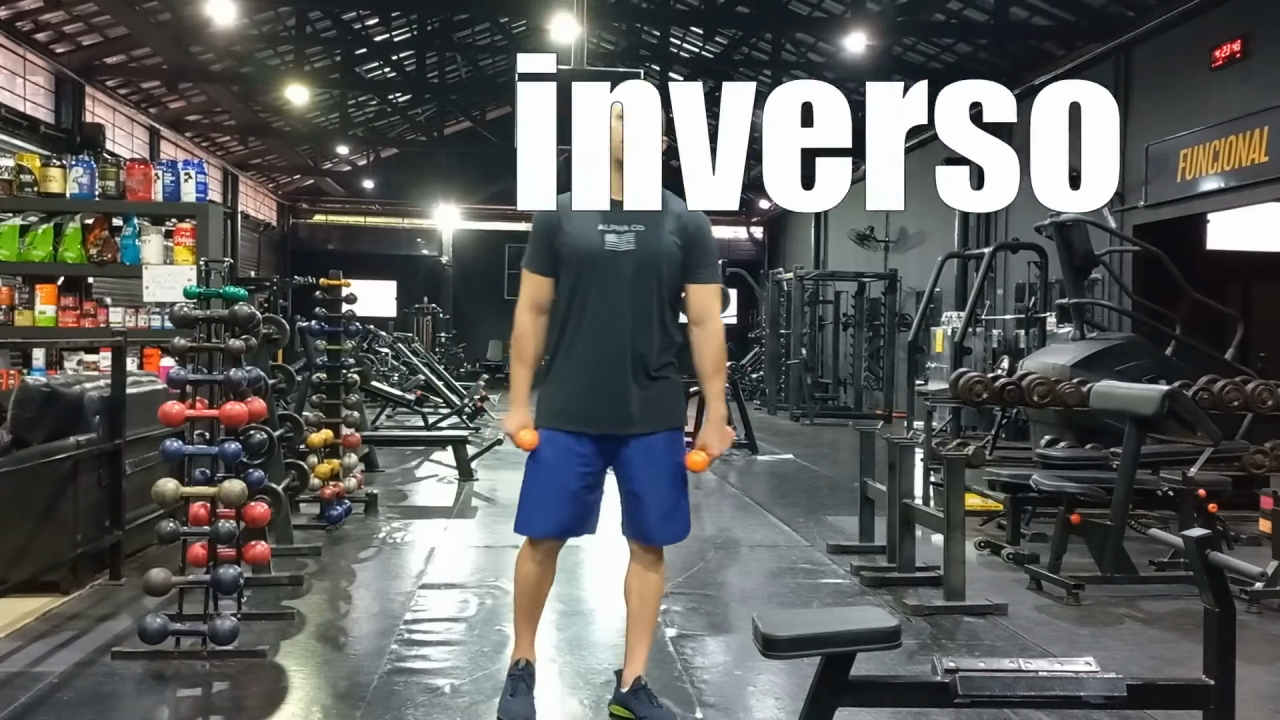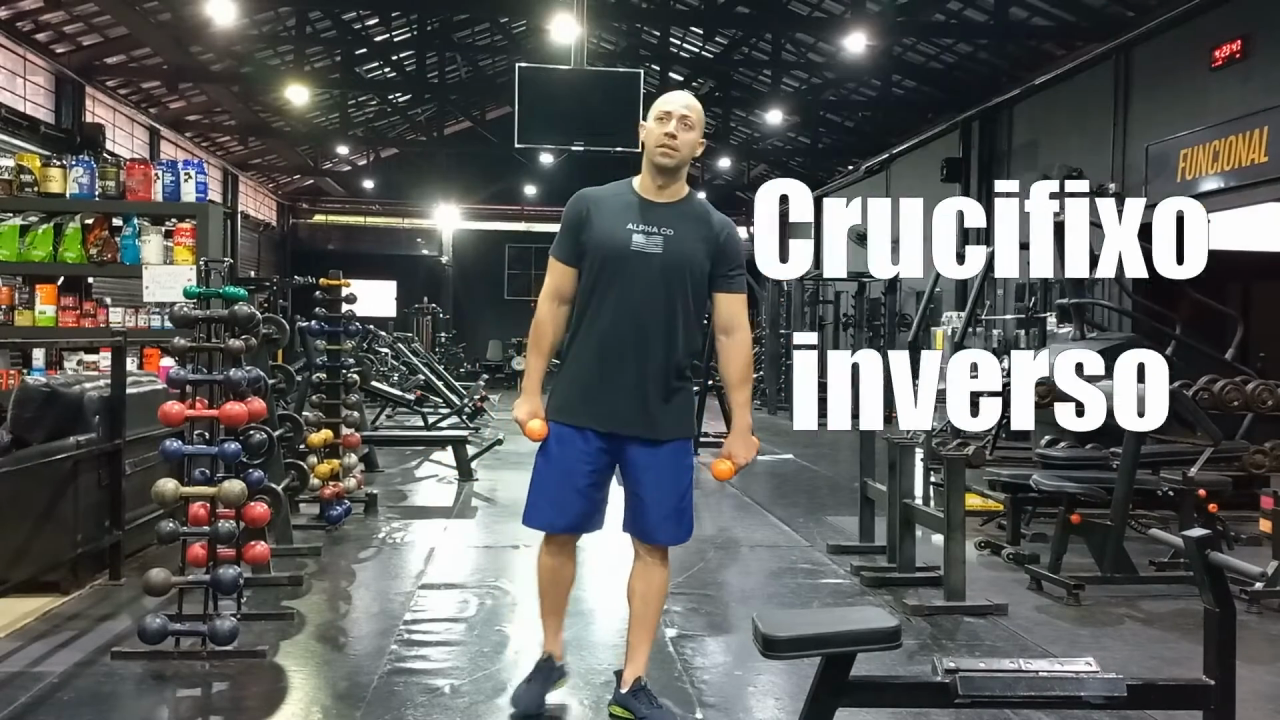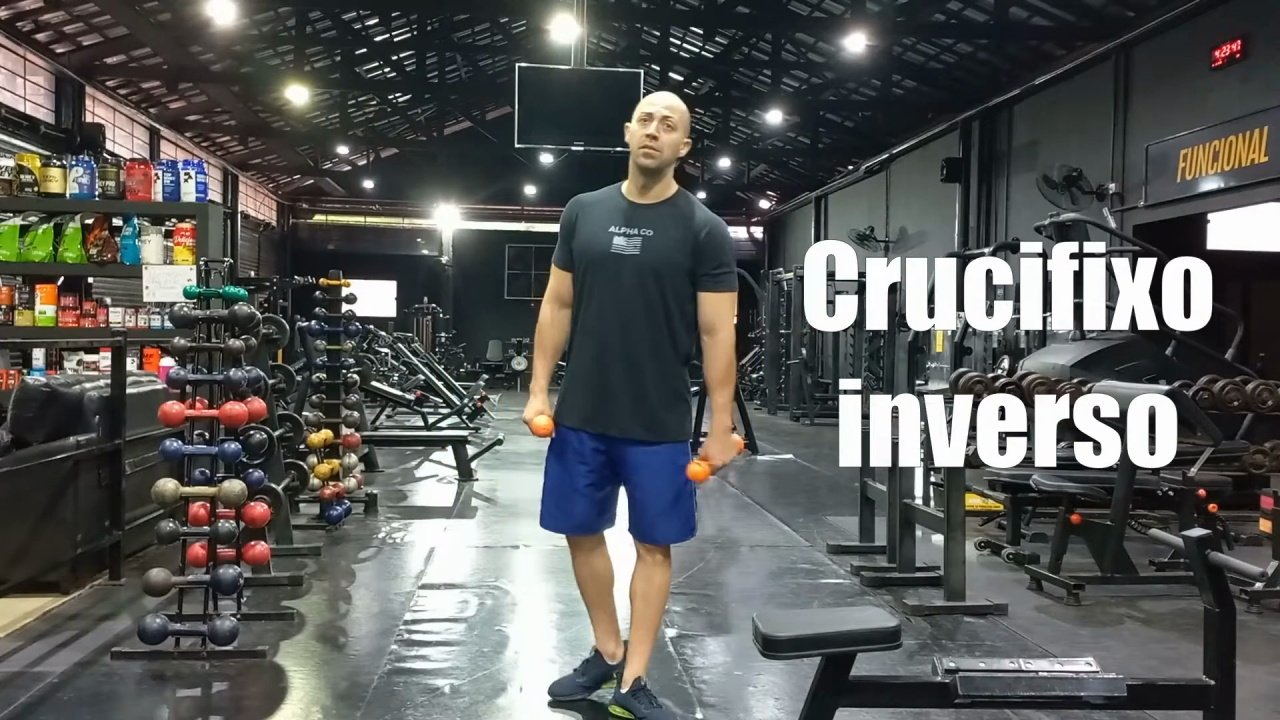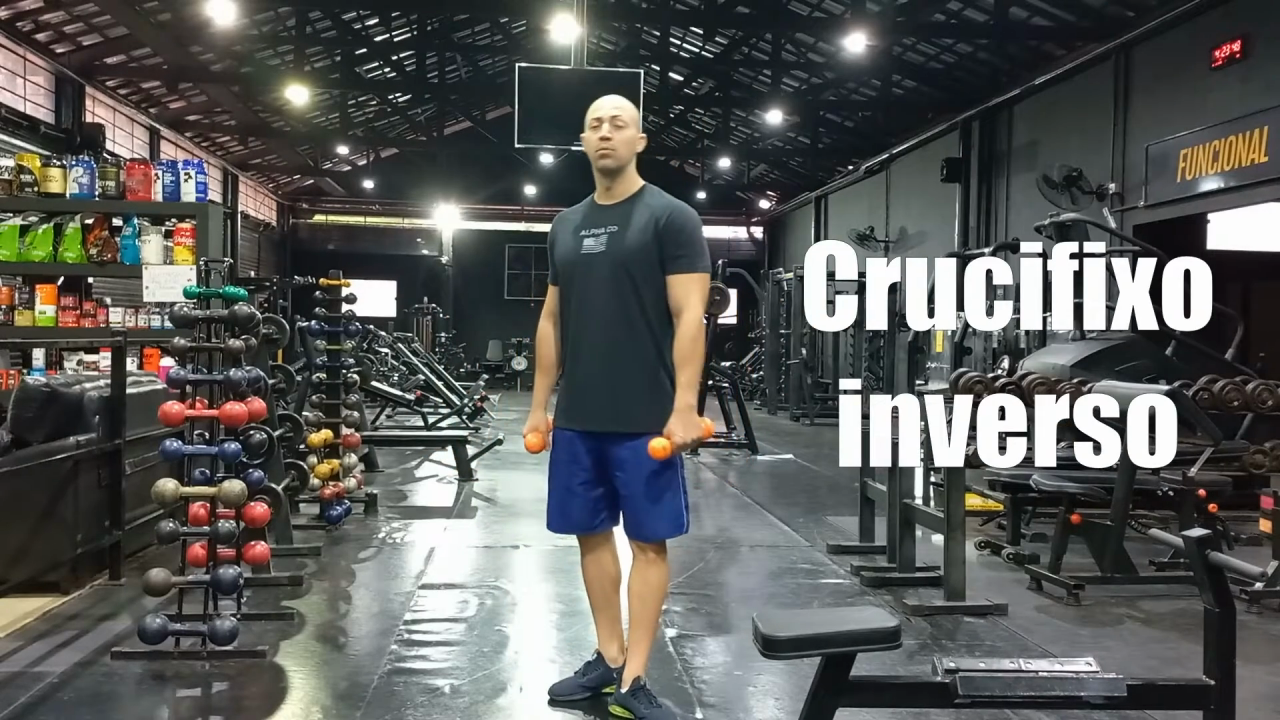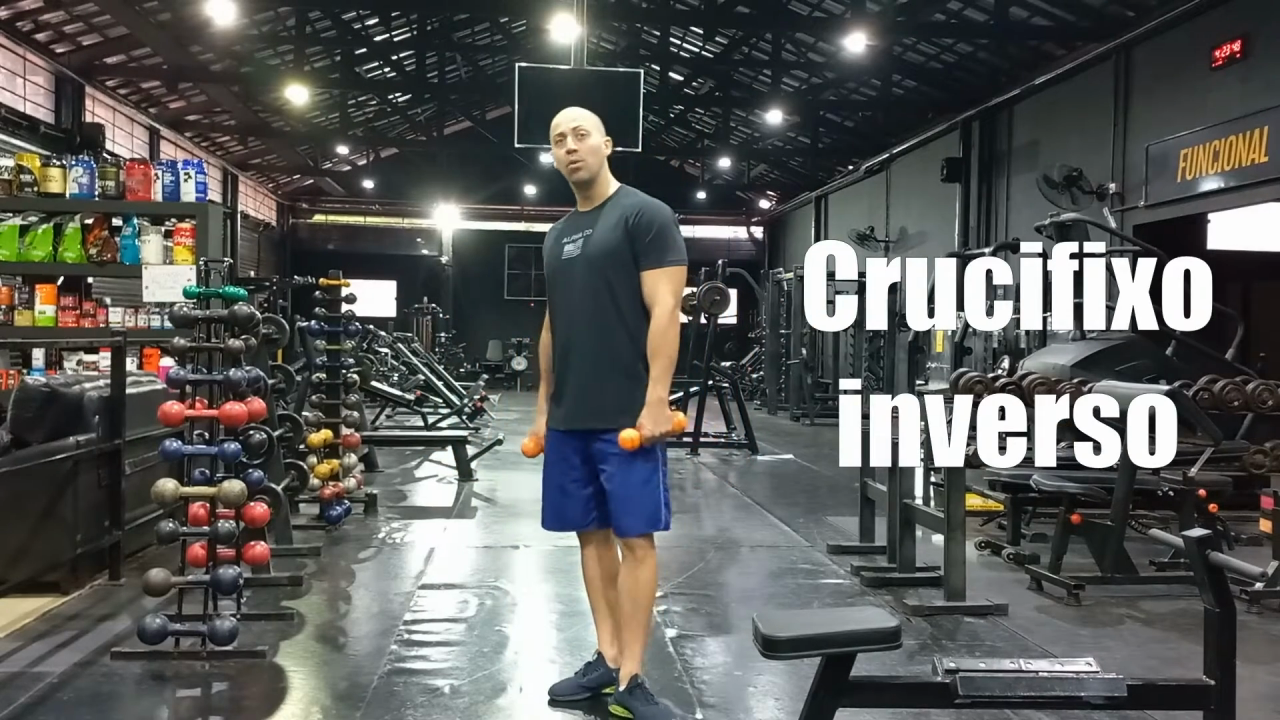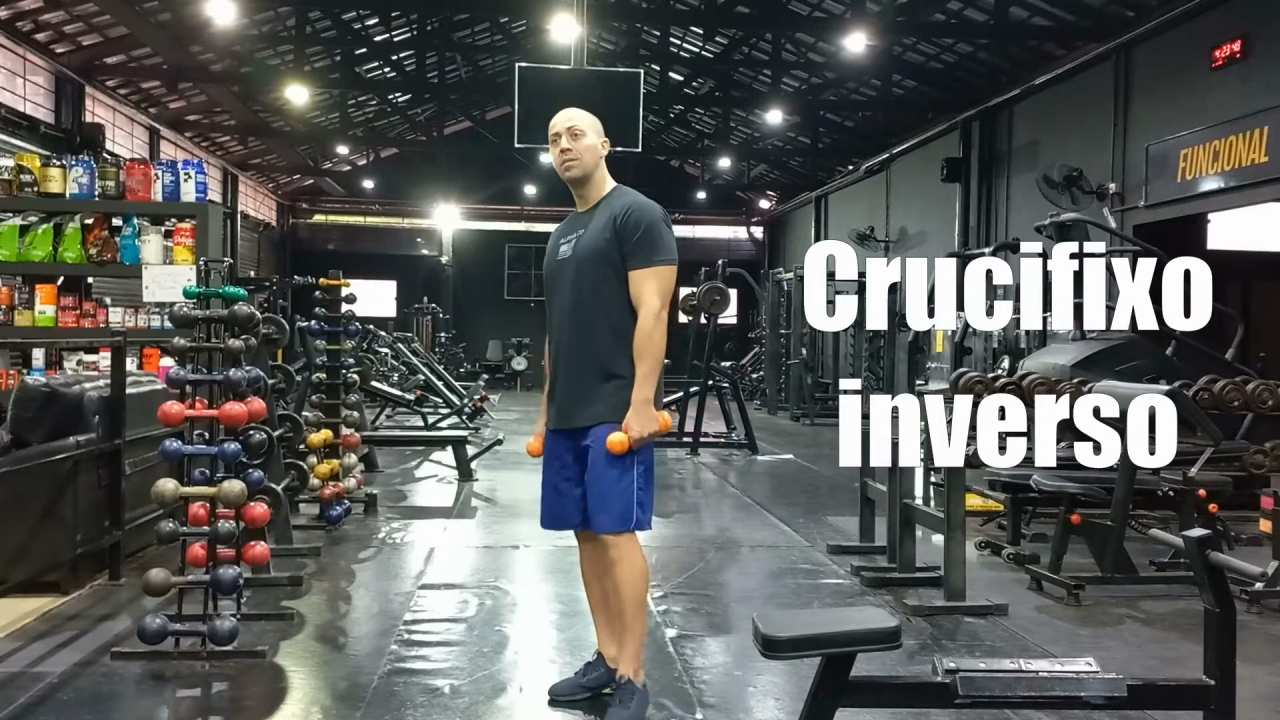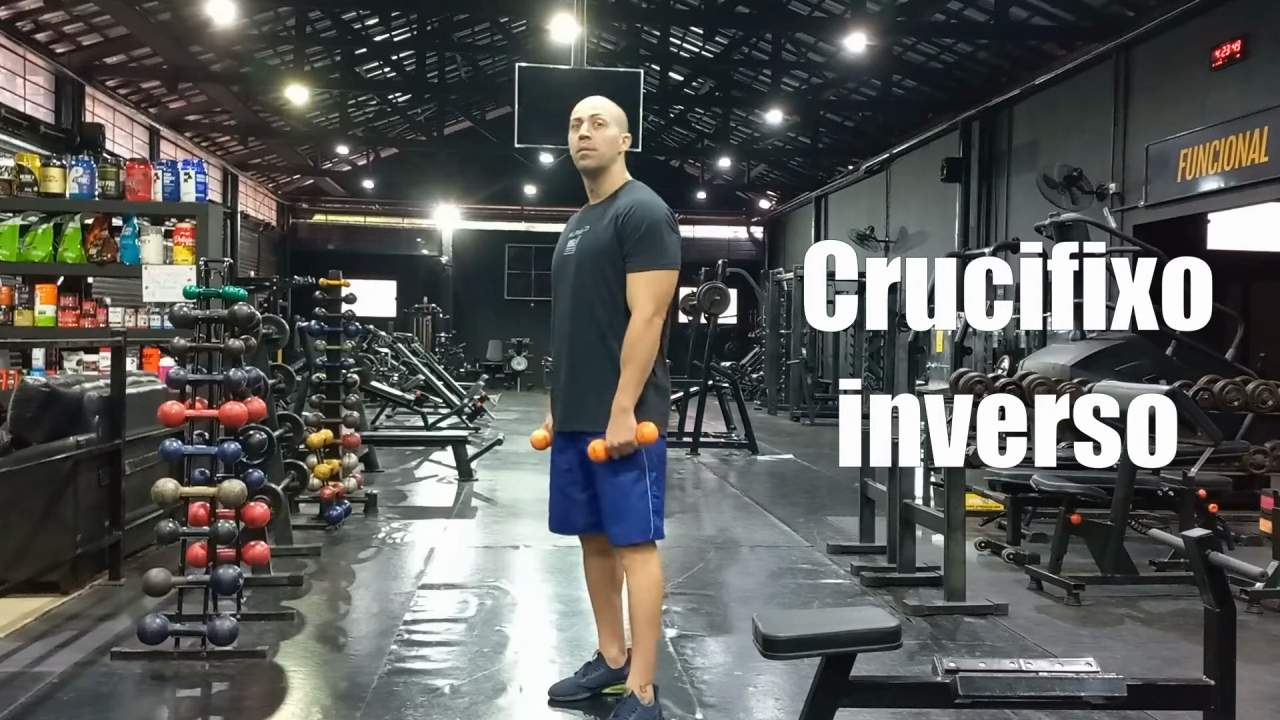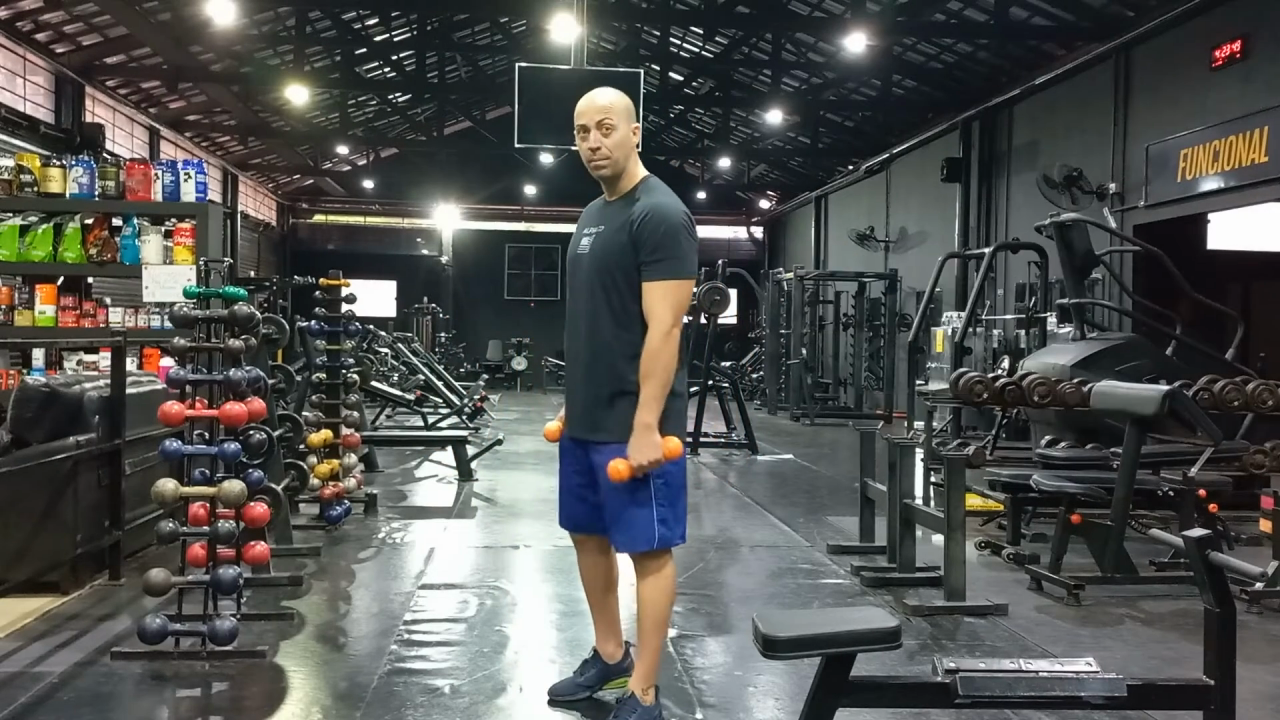
dt=0.4s
person 1, frame 1
left shoulder: (687, 225)
right shoulder: (559, 217)
left elbow: (706, 323)
right elbow: (532, 312)
left wrist: (715, 414)
right wrist: (519, 401)
left hip: (652, 416)
right hip: (567, 413)
left knee: (649, 544)
right knee: (542, 538)
right ankle: (522, 665)
person 1, frame 2
left shoulder: (717, 231)
right shoulder: (590, 207)
left elbow: (733, 331)
right elbow: (554, 301)
left wrist: (741, 425)
right wrist: (531, 388)
left hip: (662, 419)
right hip: (579, 409)
left knee: (653, 545)
right knee: (559, 532)
right ankle: (550, 656)
person 1, frame 3
left shoulder: (704, 230)
right shoulder: (583, 213)
left elbow: (718, 332)
right elbow: (557, 306)
left wrist: (721, 425)
right wrist: (539, 391)
left hip: (658, 422)
right hip: (582, 414)
left knee: (654, 545)
right knee: (580, 531)
right ankle: (607, 651)
person 1, frame 4
left shoulder: (671, 218)
right shoulder: (567, 224)
left elbow: (689, 317)
right elbow: (552, 320)
left wrist: (686, 407)
right wrist: (539, 403)
left hip: (644, 418)
right hip: (577, 417)
left knee: (648, 541)
right knee: (591, 534)
right ankle: (608, 657)
person 1, frame 5
left shoulder: (645, 215)
right shoulder: (558, 235)
left elbow: (665, 311)
left wrist: (656, 400)
right wrist: (543, 407)
left hip: (626, 413)
right hip: (571, 416)
left knee: (634, 536)
right knee: (591, 534)
right ankle: (607, 658)
person 1, frame 6
left shoulder: (636, 214)
right shoulder: (561, 234)
left elbow: (653, 312)
left wrist: (643, 402)
right wrist: (546, 407)
left hip: (615, 408)
right hip: (569, 412)
left knee: (615, 532)
right knee: (586, 534)
right ankle: (607, 657)
person 1, frame 7
left shoulder: (643, 212)
right shoulder: (576, 225)
left elbow: (647, 317)
left wrist: (625, 409)
right wrist: (558, 406)
left hip: (621, 412)
right hip: (576, 415)
left knee: (633, 542)
right knee: (594, 538)
right ankle: (611, 659)
person 1, frame 8
left shoulder: (660, 215)
right shoulder: (592, 216)
left elbow: (664, 328)
left wrist: (646, 426)
right wrist: (573, 403)
left hip: (633, 422)
right hip: (587, 418)
left knee: (648, 548)
right knee: (588, 535)
right ankle: (609, 655)
